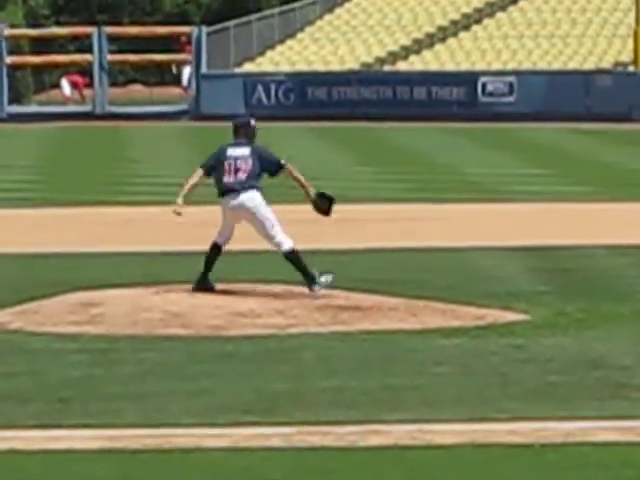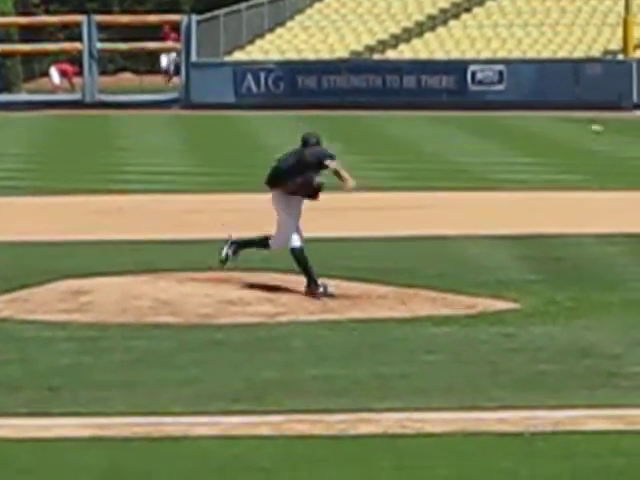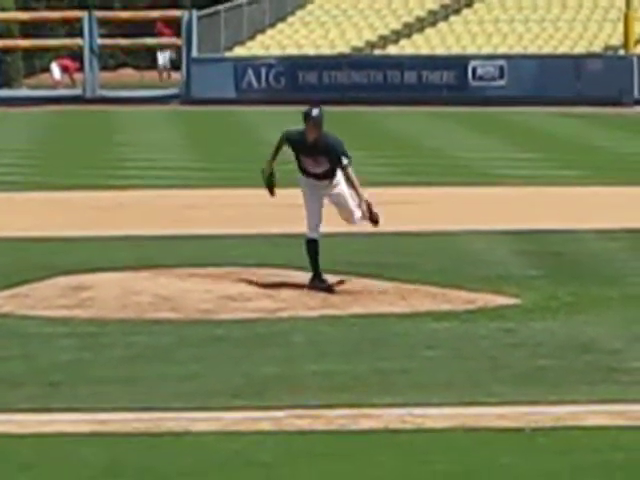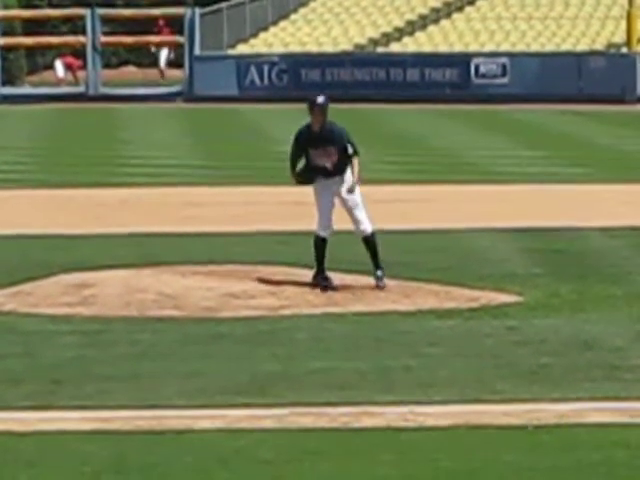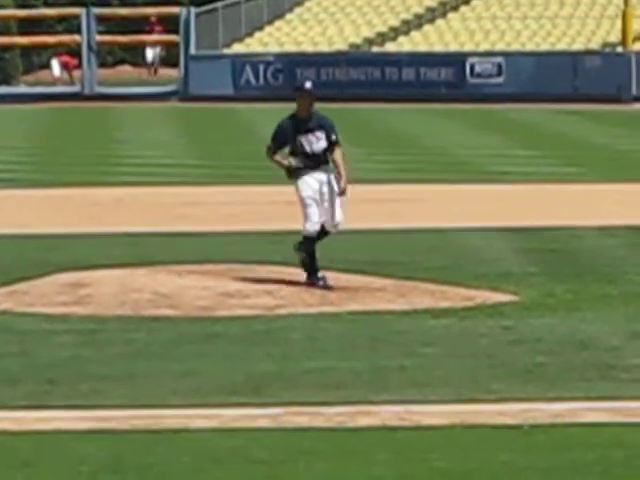
dt=0.4s
person 1, frame 1
left shoulder: (221, 152)
right shoulder: (258, 151)
left elbow: (199, 174)
right elbow: (286, 168)
left wrist: (181, 198)
right wrist: (308, 189)
left hip: (228, 202)
right hip: (251, 199)
left knee: (222, 237)
right knee: (281, 240)
left ankle: (203, 279)
right ankle: (311, 280)
person 1, frame 2
left shoulder: (319, 154)
right shoulder: (285, 165)
right elbow: (269, 183)
left wrist: (346, 179)
right wrist: (290, 188)
left hip: (296, 196)
right hip: (284, 197)
left knee: (278, 241)
right knee: (293, 239)
left ankle: (236, 245)
right ankle: (312, 284)
person 1, frame 3
left shoulder: (332, 143)
right shoulder: (296, 137)
left elbow: (347, 170)
right elbow: (283, 138)
left wrist: (361, 197)
right wrist: (271, 162)
left hip: (333, 181)
right hip: (310, 183)
left knee: (351, 217)
right knee: (313, 228)
left ankle: (366, 211)
right ankle: (316, 277)
person 1, frame 4
left shoulder: (338, 132)
right shoulder: (302, 135)
left elbow: (354, 157)
right elbow: (295, 156)
left wrist: (355, 178)
right wrist: (294, 174)
left hip: (344, 178)
right hip: (321, 181)
left knee: (363, 223)
right knee: (323, 226)
left ankle: (378, 269)
right ankle: (319, 274)
person 1, frame 5
left shoulder: (324, 121)
right shoulder: (287, 125)
left elbow: (335, 150)
right elbow: (270, 151)
left wrist: (343, 177)
right wrist: (282, 162)
left hip: (327, 172)
right hip: (305, 175)
left knee: (334, 222)
right knee: (312, 223)
left ankle: (304, 247)
right ankle: (313, 273)
